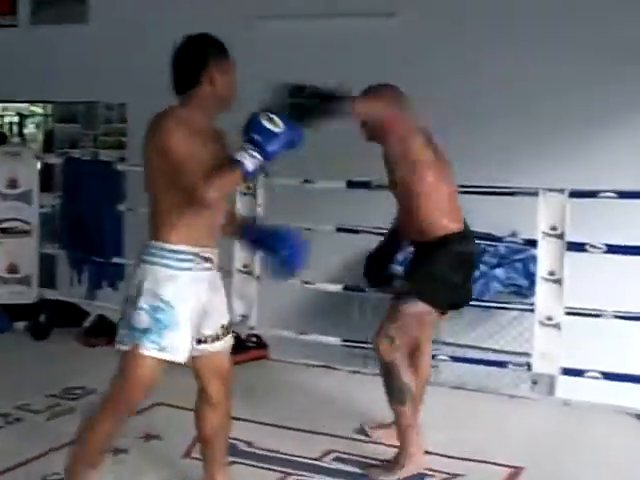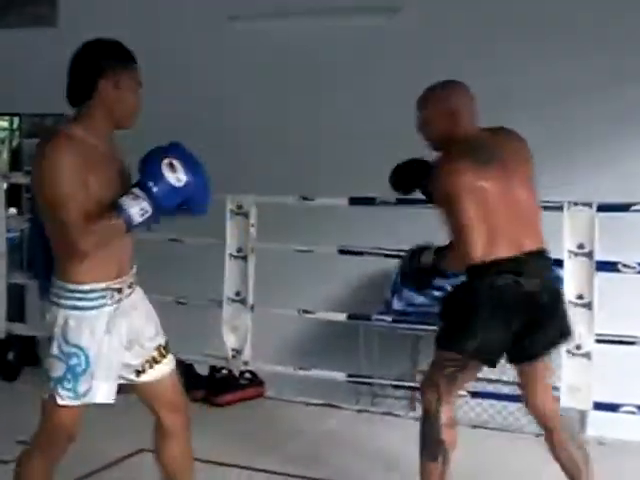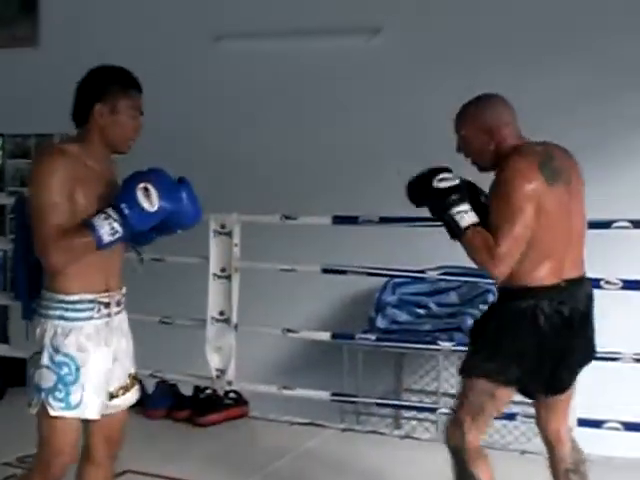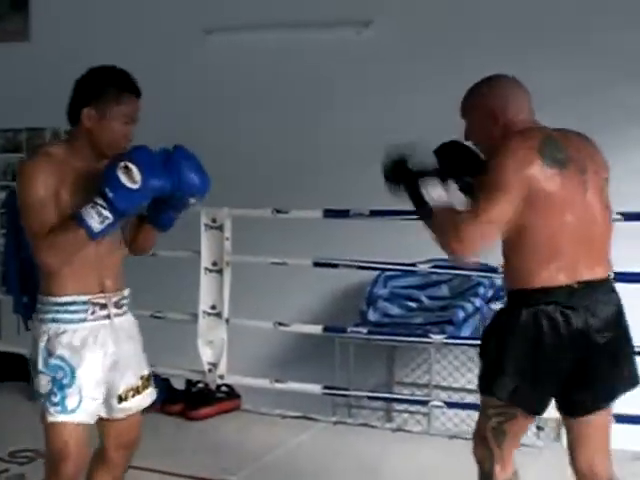
dt=0.4s
person 1, frame 1
left shoulder: (209, 132)
right shoulder: (169, 126)
right elbow: (206, 194)
left wrist: (258, 233)
right wrist: (256, 152)
left hip: (205, 272)
right hip: (170, 271)
left knee: (216, 384)
right knee: (126, 396)
person 1, frame 2
left shoulder: (106, 146)
right shoulder: (61, 152)
right elbow: (81, 240)
left wrist: (163, 201)
right wrist: (147, 196)
left hip: (128, 300)
right hip: (83, 309)
left knee: (174, 412)
right knee: (56, 436)
person 1, frame 3
left shoulder: (107, 168)
right shoulder: (55, 165)
right elbow: (54, 253)
left wrist: (151, 226)
right wrist: (121, 216)
left hip: (113, 319)
right hip: (70, 322)
left knee: (105, 446)
person 1, frame 4
left shoulder: (117, 168)
right shoulder: (41, 168)
left elbow: (137, 244)
right elbow: (48, 254)
left wrist: (167, 205)
right wrist: (111, 200)
left hip: (119, 320)
right hip: (68, 324)
left knee: (119, 446)
person 2, frame 1
left shoulder: (406, 139)
right shoulder: (399, 150)
left elbow: (390, 113)
right wrist: (388, 247)
left hip: (445, 255)
right hip: (436, 251)
left knee: (387, 343)
right knee: (417, 341)
right ankle: (406, 426)
person 2, frame 2
left shoulder: (453, 165)
right shoulder: (511, 142)
left elbow: (472, 251)
right wrist: (433, 183)
left hip: (495, 290)
right hip: (538, 278)
left knee: (437, 395)
right knee: (541, 403)
person 2, frame 3
left shoulder: (519, 172)
right shoulder: (559, 159)
left elbow: (495, 264)
left wrist: (456, 206)
right wrist: (472, 201)
left hip: (529, 314)
right hip: (573, 305)
left knee: (463, 434)
right knee: (556, 429)
person 2, frame 4
left shoulder: (517, 152)
right shoulder: (584, 148)
left elbow: (465, 245)
left wrist: (420, 190)
right wrist: (483, 185)
left hip: (543, 320)
right hip: (602, 313)
